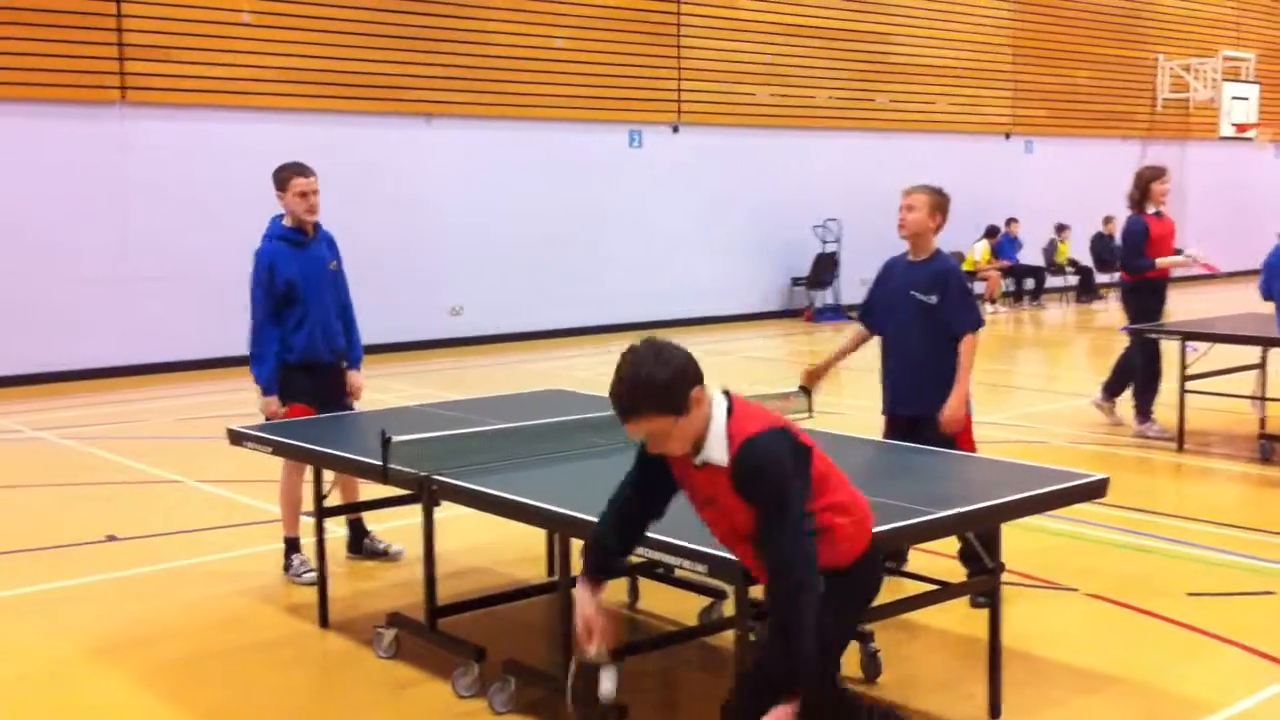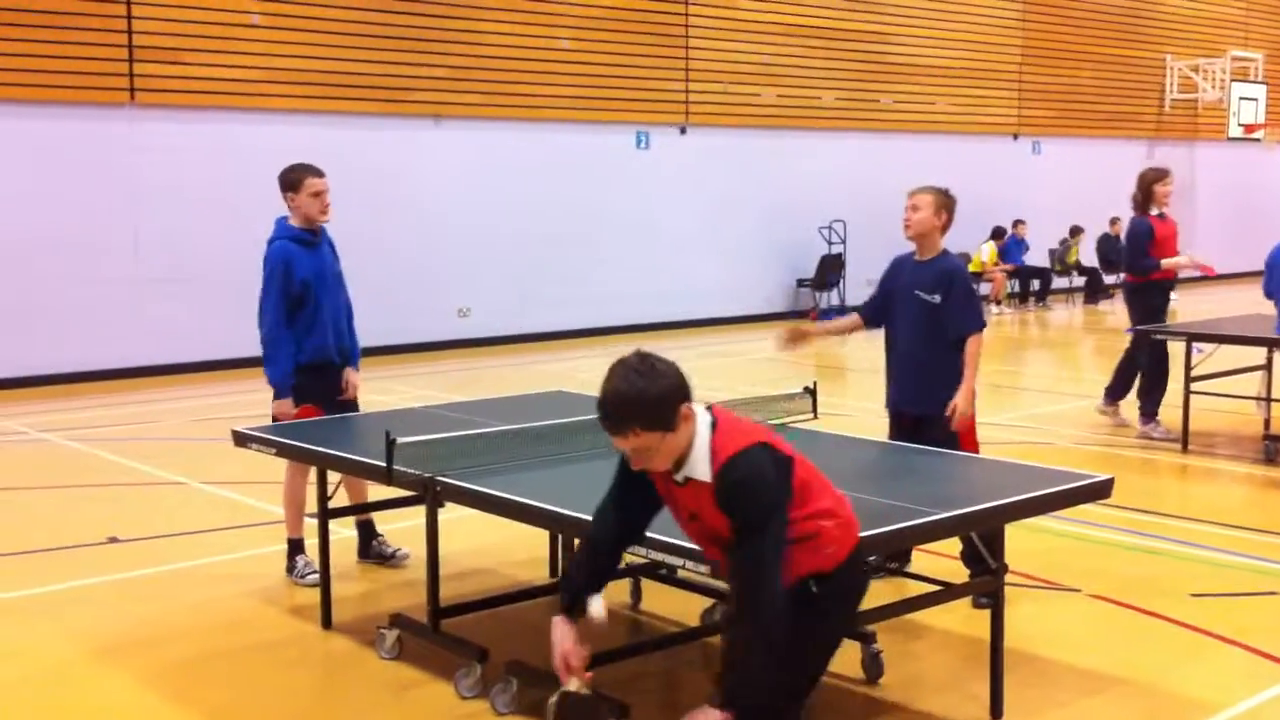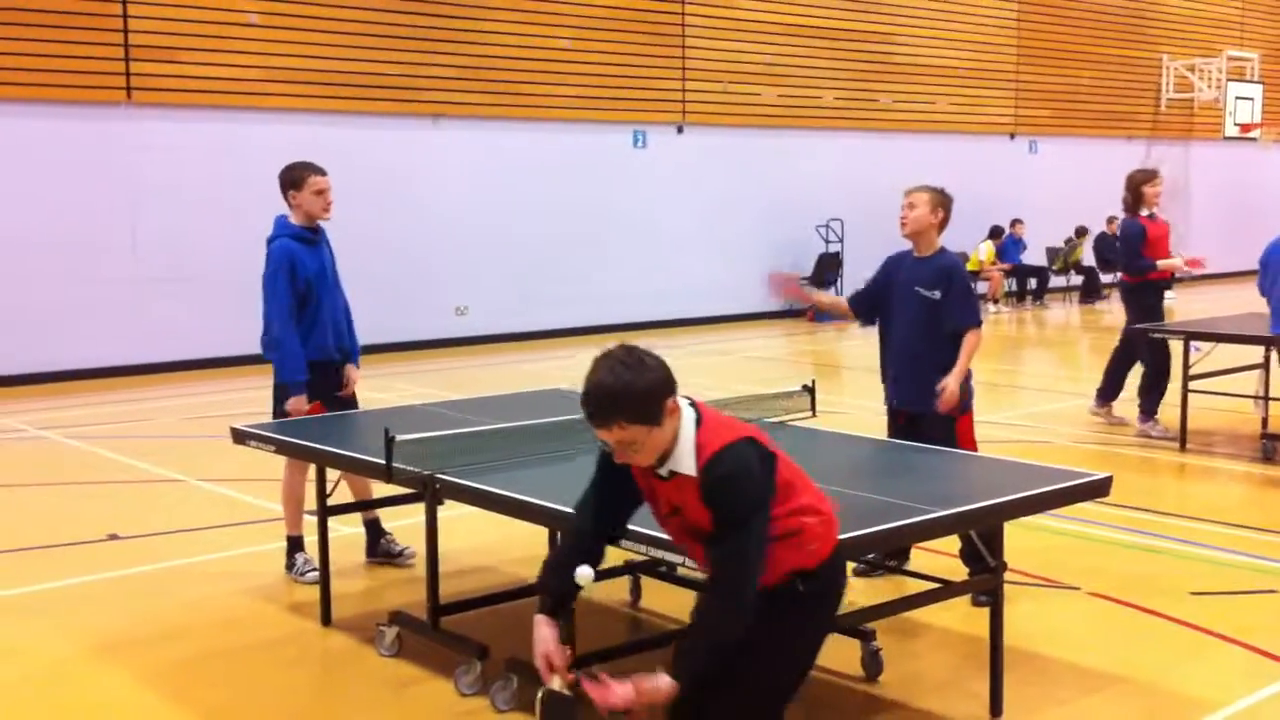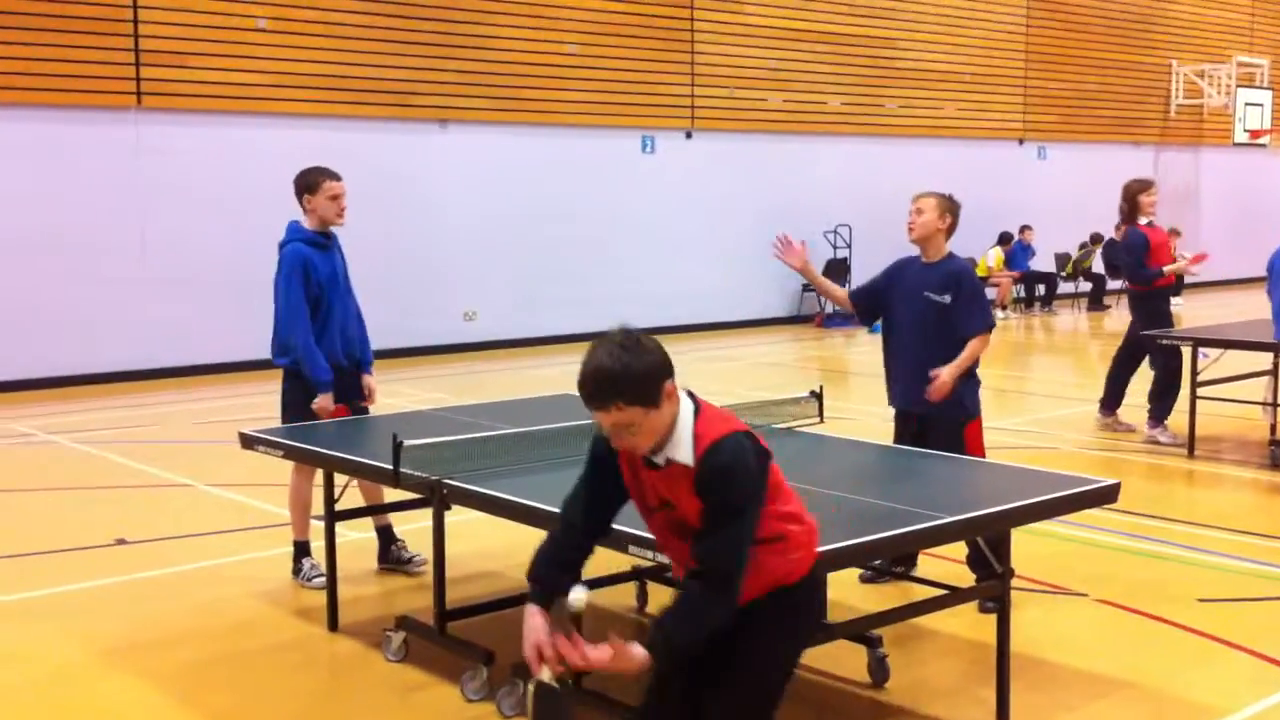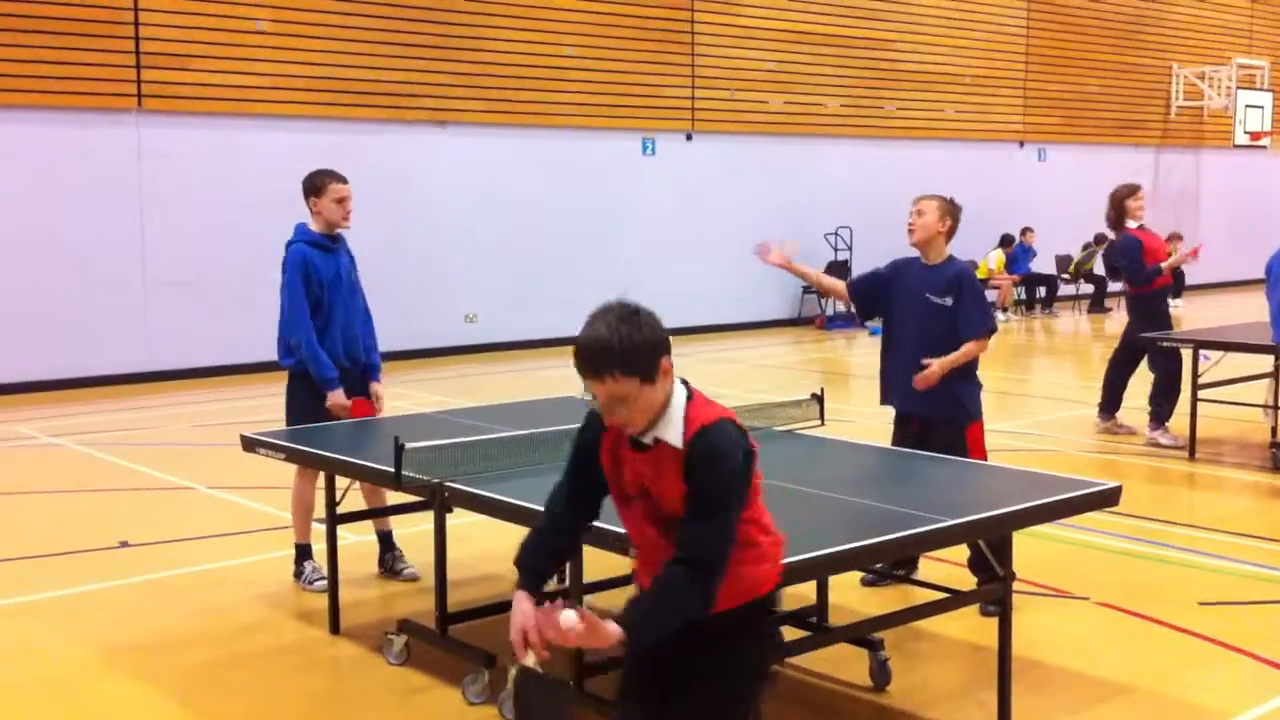
dt=0.1s
person 1, frame 1
left shoulder: (326, 243)
right shoulder: (271, 253)
right elbow: (263, 326)
left wrist: (353, 362)
right wrist: (267, 386)
left hip: (332, 367)
right hip: (294, 373)
right knee: (296, 459)
left ankle: (358, 536)
right ankle: (292, 552)
person 1, frame 2
left shoulder: (324, 243)
right shoulder: (282, 253)
right elbow: (273, 327)
left wrist: (351, 362)
right wrist: (282, 389)
left hip: (334, 369)
right hip: (301, 374)
right knee: (301, 460)
left ankle: (368, 539)
right ankle: (296, 554)
person 1, frame 3
left shoulder: (321, 241)
right shoulder: (284, 250)
right elbow: (281, 325)
left wrist: (351, 358)
right wrist: (293, 385)
left hip: (334, 366)
right hip: (304, 372)
right knee: (299, 458)
left ankle: (376, 538)
right ankle: (295, 551)
person 1, frame 4
left shoulder: (333, 247)
right shoulder: (296, 255)
right elbow: (297, 329)
left wrist: (365, 368)
right wrist: (321, 386)
left hip: (347, 373)
right hip: (309, 379)
right knee: (306, 463)
left ankle: (389, 545)
right ankle: (302, 556)
person 1, frame 5
left shoulder: (343, 251)
right shoulder: (301, 256)
right elbow: (300, 330)
left wrist: (373, 374)
right wrist: (330, 383)
left hip: (354, 375)
right hip: (315, 381)
right knee: (309, 466)
left ankle: (387, 551)
right ankle: (303, 559)
person 2, frame 1
left shoulder: (948, 273)
right shoulder: (891, 271)
left elbow: (967, 336)
right elbow: (869, 327)
left wrist: (958, 394)
right wrist: (829, 362)
left hip: (939, 403)
right hip: (899, 402)
left ankle: (983, 571)
right ankle: (890, 554)
person 2, frame 2
left shoulder: (952, 272)
right shoulder: (899, 269)
left elbow: (974, 335)
right elbow: (867, 317)
left wrist: (967, 389)
right wrist: (816, 330)
left hip: (944, 404)
right hip: (904, 400)
right knee: (900, 479)
left ankle: (986, 572)
right ankle: (894, 554)
person 2, frame 3
left shoulder: (950, 269)
right shoulder: (894, 266)
left elbow: (973, 330)
right elbow: (854, 308)
left wrist: (957, 375)
right wrist: (805, 294)
left hip: (940, 400)
right hip: (902, 397)
left ankle: (985, 570)
right ankle: (893, 552)
person 2, frame 4
left shoulder: (960, 274)
right shoulder: (901, 272)
left elbow: (982, 336)
right elbow: (851, 302)
left wrist: (955, 370)
right wrist: (807, 272)
left hip: (954, 405)
right hip: (910, 402)
right knee: (903, 482)
left ankle: (993, 576)
right ankle: (900, 558)
person 2, frame 5
left shoulder: (961, 276)
right shoulder: (899, 272)
left elbow: (981, 340)
right elbow: (845, 291)
left wrist: (945, 364)
right wrist: (793, 267)
left hip: (954, 404)
right hip: (910, 404)
left ankle: (994, 579)
right ankle: (900, 561)
person 3, frame 1
left shoulder: (762, 452)
right shoulder: (675, 437)
left elbow: (793, 578)
right elbow: (632, 507)
right wrist: (589, 583)
left hip: (836, 571)
right hip: (797, 569)
person 3, frame 2
left shoulder: (747, 468)
right shoulder: (649, 451)
left elbow: (758, 600)
right elbow: (610, 532)
right wrist: (567, 614)
left hip: (822, 579)
right hip: (761, 581)
person 3, frame 3
left shoulder: (732, 463)
right shoulder: (630, 444)
left elbow: (733, 591)
right elbow: (589, 529)
left wrist: (673, 680)
right wrist: (548, 614)
left hip: (803, 578)
right hip: (736, 575)
person 3, frame 4
left shoulder: (728, 456)
right shoulder: (621, 442)
left elbow: (715, 583)
right elbow: (580, 519)
left wrist: (646, 653)
right wrist: (539, 605)
left hip: (777, 597)
right hip: (702, 599)
person 3, frame 5
left shoulder: (716, 443)
right shoulder: (605, 426)
left elbow: (696, 572)
right elbow: (568, 511)
left wrist: (619, 631)
right wrist: (526, 591)
left hip: (737, 618)
right hip: (670, 594)
person 4, frame 1
left shoulder: (1164, 220)
right shoulder: (1136, 223)
right elbow: (1129, 264)
left wrist: (1183, 255)
right wrist: (1165, 262)
left hip: (1156, 289)
right hip: (1138, 291)
left knee: (1140, 347)
right knee: (1148, 352)
left ankle: (1107, 396)
right ankle: (1144, 420)
person 4, frame 2
left shoulder: (1166, 221)
right shoulder: (1141, 224)
right elbow: (1134, 265)
left wrist: (1180, 259)
right wrist: (1169, 263)
left hip: (1158, 291)
right hip: (1143, 293)
left knee: (1139, 349)
right knee: (1155, 356)
left ankle: (1110, 401)
right ankle: (1148, 421)
person 4, frame 3
left shoulder: (1156, 221)
right shoulder: (1133, 225)
right elbow: (1130, 266)
left wrist: (1174, 260)
right wrist: (1164, 264)
left hip: (1152, 290)
right hip: (1139, 292)
left knee: (1129, 347)
right knee: (1157, 354)
left ankle: (1102, 401)
right ankle: (1147, 419)
person 4, frame 4
left shoulder: (1153, 229)
right shoulder: (1135, 235)
right elbow: (1137, 276)
left wrist: (1177, 263)
right wrist: (1171, 269)
left hip: (1154, 300)
right hip: (1149, 301)
left knee: (1129, 355)
right knee: (1169, 360)
left ankle: (1107, 412)
right ankle: (1155, 425)
person 4, frame 5
left shoulder: (1144, 233)
right shoulder: (1127, 239)
left elbow: (1152, 263)
right elbow: (1136, 278)
left wrist: (1174, 260)
right wrist: (1168, 264)
left hip: (1151, 301)
right hip: (1146, 303)
left knee: (1124, 358)
right knee: (1169, 362)
left ankle: (1106, 416)
right ankle: (1157, 427)
